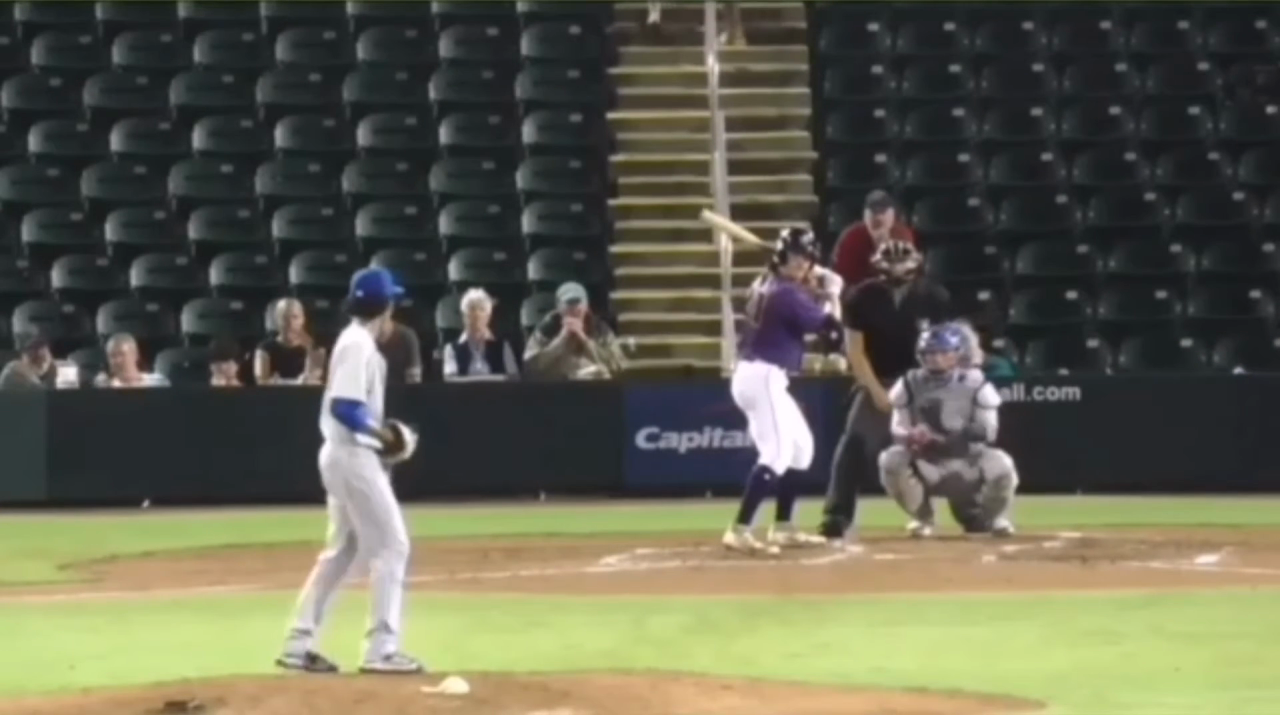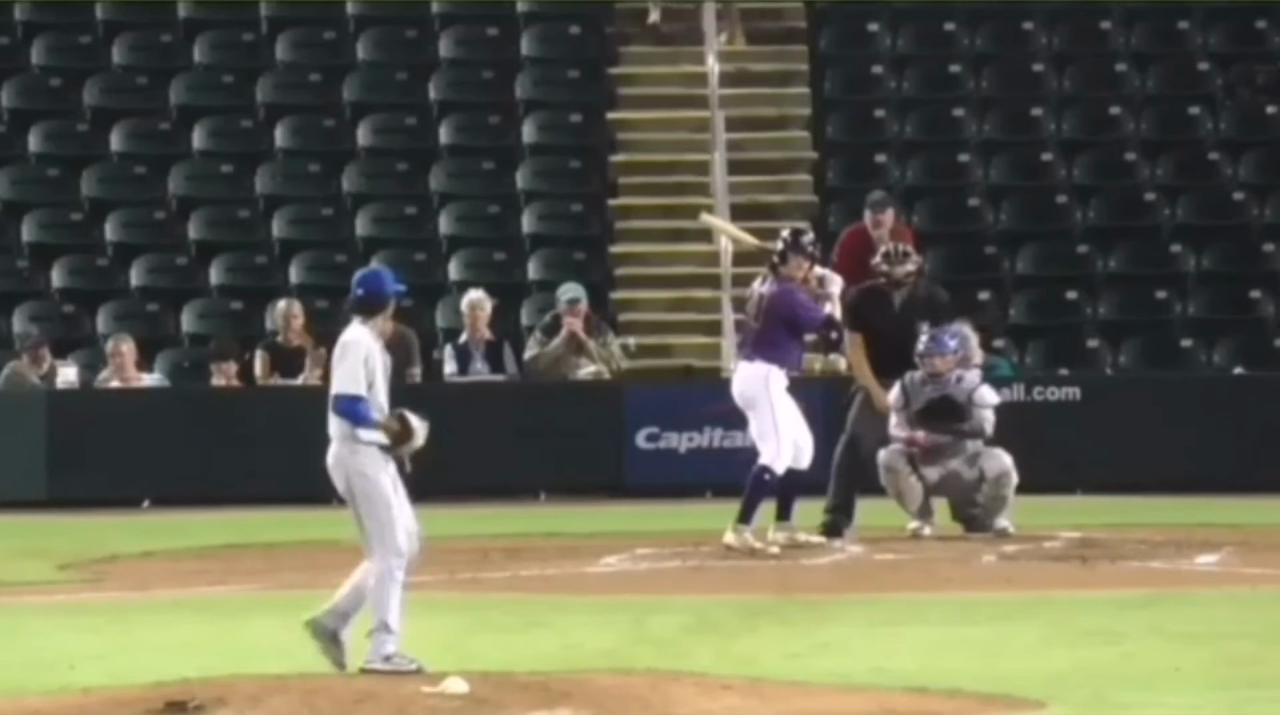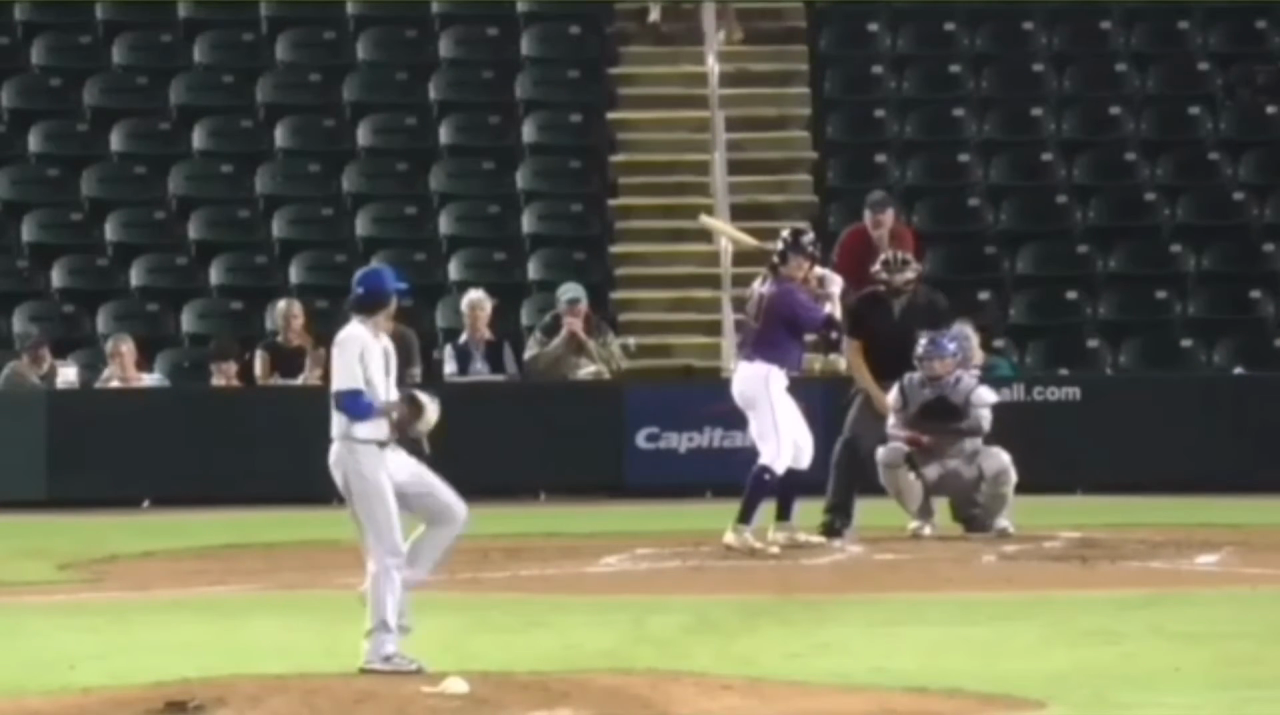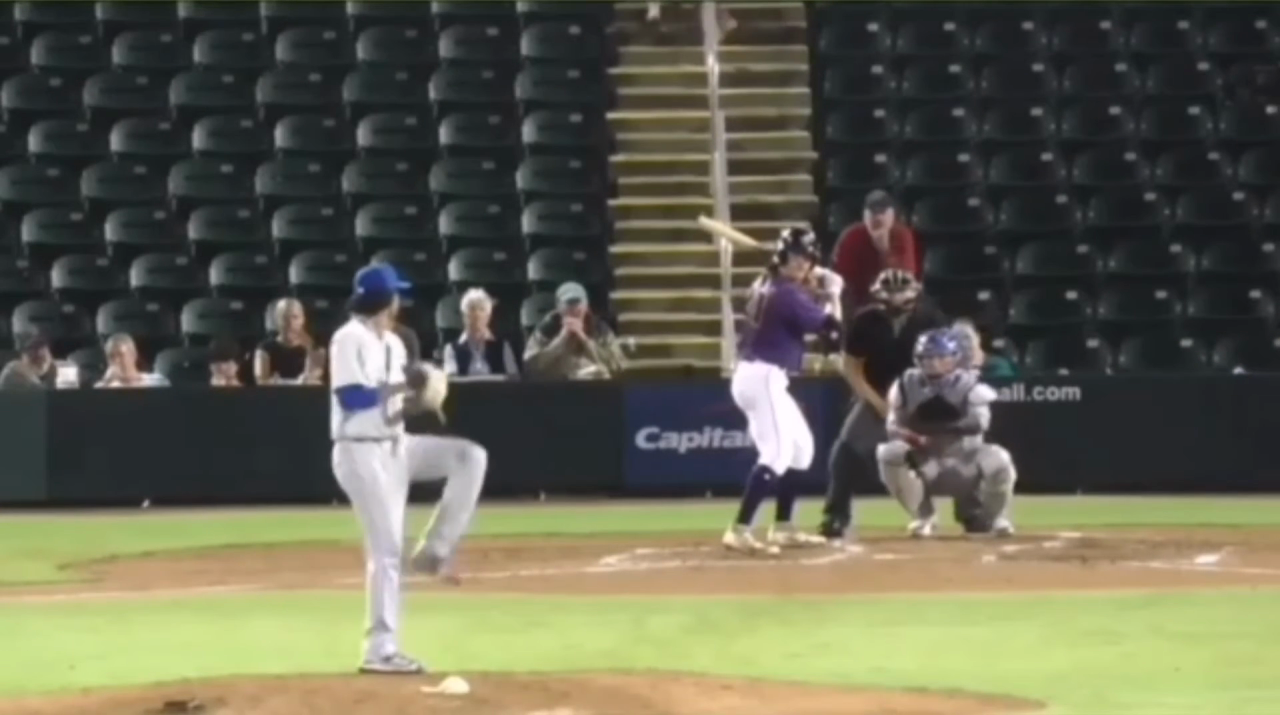
dt=0.1s
person 1, frame 1
left shoulder: (356, 339)
right shoulder: (359, 345)
right elbow: (343, 407)
left wrist: (379, 431)
right wrist: (383, 433)
left hip: (342, 454)
right hip: (353, 457)
left knee: (340, 553)
right knee: (391, 549)
left ankle: (298, 645)
right ankle: (381, 650)
person 1, frame 2
left shoulder: (370, 341)
right shoulder: (358, 342)
right elbow: (345, 404)
left wrist: (386, 422)
right wrist: (387, 423)
left hip: (370, 454)
right hip: (357, 456)
left knee: (398, 545)
right knee: (390, 552)
left ankle: (333, 618)
right ankle: (382, 651)
person 1, frame 3
left shoulder: (381, 341)
right shoulder: (351, 339)
right elbow: (347, 401)
left wrist: (399, 408)
right wrist: (390, 407)
left hip: (383, 451)
right hip: (358, 455)
left knee: (451, 512)
right knee: (386, 551)
left ankle: (397, 587)
right ankle: (380, 651)
person 1, frame 4
left shoulder: (393, 341)
right shoulder: (349, 338)
left elbow: (406, 396)
right elbow: (351, 398)
left wrist: (418, 392)
right wrist: (399, 387)
left hip: (395, 447)
right hip: (361, 453)
left knee: (471, 457)
right knee: (385, 550)
left ankle: (433, 549)
right ankle: (380, 651)
person 2, frame 1
left shoulder: (767, 284)
right shoulder: (786, 292)
left elbow: (801, 313)
right elbow: (830, 323)
left hip: (759, 376)
right hip: (762, 377)
left knee: (800, 446)
right knee: (777, 453)
left ankle: (782, 528)
right ankle: (739, 530)
person 2, frame 2
left shoulder: (766, 284)
right shoulder: (787, 292)
left elbow: (802, 315)
right elbow: (830, 323)
left wrist: (819, 292)
left hip: (760, 375)
right hip: (762, 377)
left knee: (800, 446)
right knee: (777, 452)
left ankle: (782, 527)
right ankle: (739, 530)
person 2, frame 3
left shoulder: (766, 284)
right shoulder: (787, 292)
right elbow: (830, 324)
left hip: (760, 376)
right hip: (762, 377)
left knee: (800, 447)
right knee: (777, 453)
left ankle: (782, 528)
right ankle: (739, 530)
person 2, frame 4
left shoulder: (765, 285)
right shoulder: (787, 293)
right elbow: (830, 325)
left hip: (761, 376)
right hip: (762, 378)
left knee: (801, 446)
right knee: (777, 453)
left ankle: (782, 528)
right ankle: (739, 530)
person 3, frame 1
left shoulder: (934, 296)
right shoulder: (861, 297)
right elbow: (855, 350)
right wrist: (876, 390)
right hip: (877, 382)
right knee: (855, 445)
right ankle: (836, 517)
person 3, frame 2
left shoulder: (934, 298)
right shoulder: (862, 298)
right elbow: (855, 350)
right wrist: (875, 391)
right hip: (877, 384)
right knee: (854, 444)
right ankle: (836, 518)
person 3, frame 3
left shoulder: (933, 304)
right shoulder: (862, 305)
right elbow: (854, 355)
right wrist: (876, 394)
right hip: (877, 386)
right knee: (851, 445)
right ankle: (835, 518)
person 3, frame 4
left shoulder: (932, 320)
right shoulder: (864, 323)
right elbow: (851, 368)
right wrist: (878, 403)
right hip: (877, 398)
right knee: (847, 450)
right ankle: (835, 519)
person 4, frame 1
left shoulder: (976, 385)
right shoulder: (910, 384)
left elbow: (989, 433)
right elbow: (898, 434)
left wrist: (956, 427)
right wrist: (915, 435)
left hip: (968, 462)
right hip: (928, 462)
left knee: (1001, 465)
right knee: (891, 460)
left ankle: (994, 516)
right ankle: (922, 517)
person 4, frame 2
left shoulder: (973, 386)
right shoulder: (908, 386)
left elbow: (985, 428)
right elbow: (895, 434)
left wrist: (948, 426)
right wrist: (915, 438)
left hip: (968, 462)
right hip: (926, 462)
left knee: (1001, 463)
right knee: (890, 458)
left ankle: (994, 516)
right ankle: (921, 517)
person 4, frame 3
left shoulder: (971, 387)
right shoulder: (907, 387)
left elbow: (981, 426)
right elbow: (893, 433)
left wrist: (944, 426)
right wrist: (915, 437)
left hip: (966, 461)
right hip: (926, 462)
left knee: (999, 462)
right knee: (888, 456)
left ankle: (995, 517)
right ankle: (922, 517)
person 4, frame 4
left shoulder: (970, 385)
right shoulder: (906, 384)
left elbow: (978, 425)
right elbow: (894, 428)
left wrist: (947, 427)
right wrist: (912, 435)
left hip: (965, 455)
right hip: (925, 454)
left knee: (999, 461)
right knee: (889, 454)
left ankle: (995, 519)
right ankle: (922, 518)
